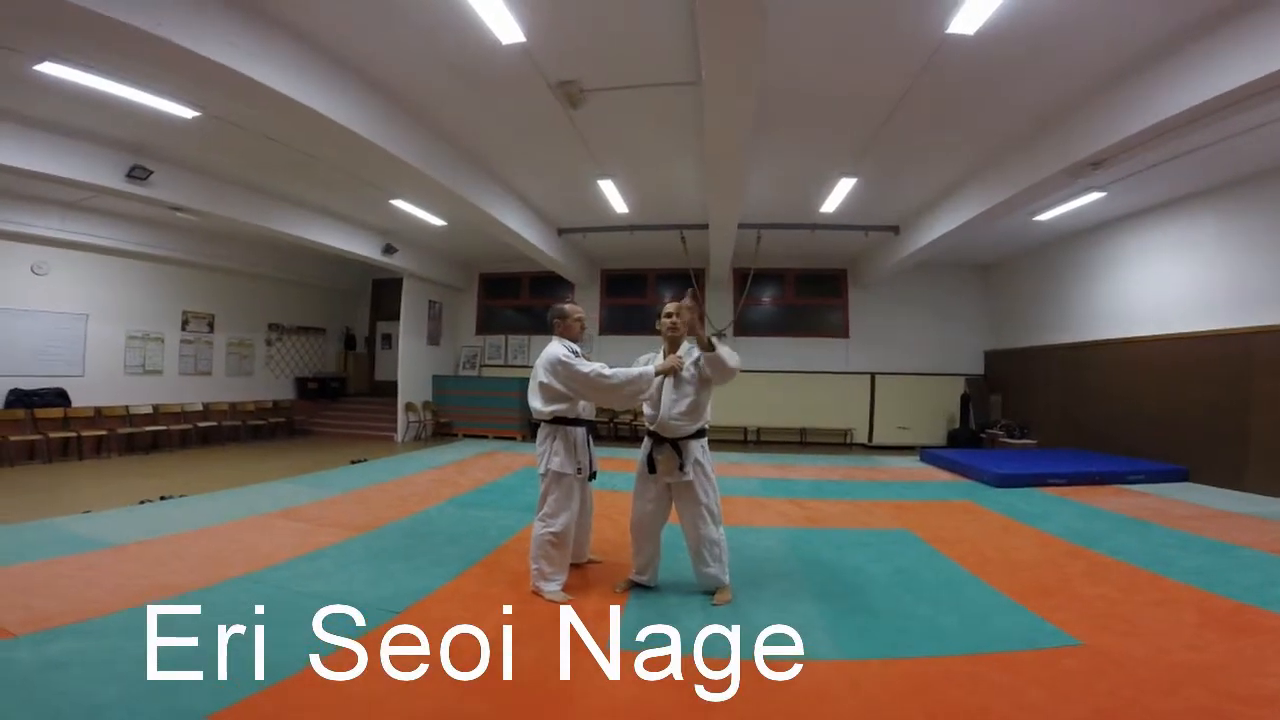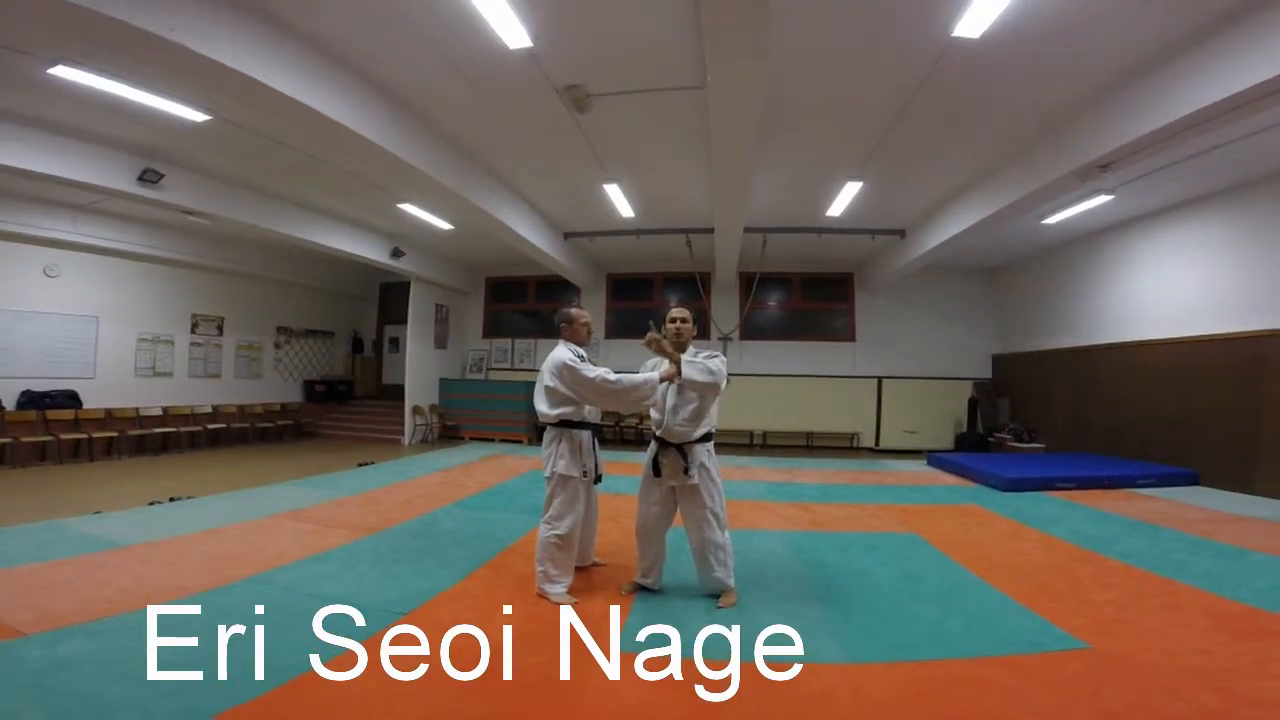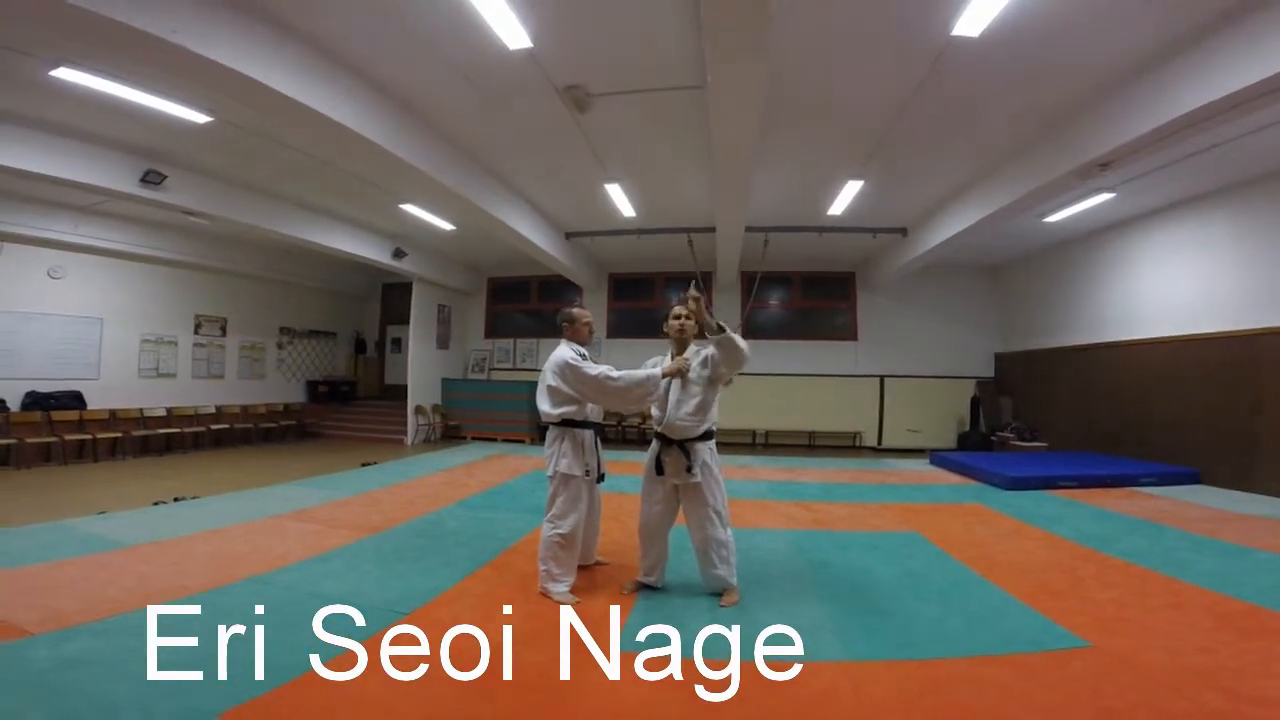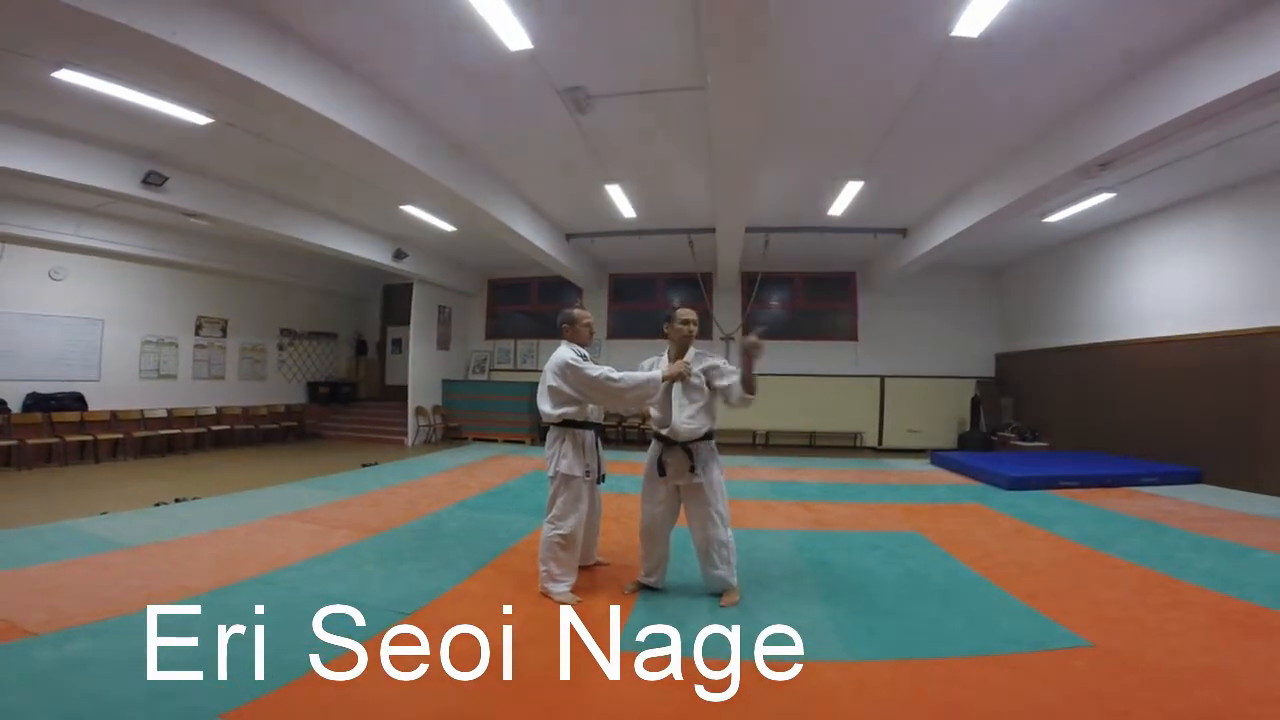
dt=0.3s
person 1, frame 1
left shoulder: (700, 358)
right shoulder: (645, 362)
left elbow: (727, 367)
left wrist: (698, 330)
left hip: (690, 451)
right hip: (654, 450)
left knee: (703, 522)
right knee: (643, 520)
left ankle: (719, 581)
right ankle: (642, 575)
person 1, frame 2
left shoulder: (707, 362)
right shoulder: (652, 366)
left elbow: (713, 379)
left wrist: (671, 355)
left hip: (695, 455)
right hip: (660, 454)
left knee: (708, 526)
right knee: (649, 523)
left ankle: (724, 585)
right ankle: (647, 578)
person 1, frame 3
left shoulder: (709, 359)
right shoulder: (653, 365)
left elbow: (738, 355)
left wrist: (706, 319)
left hip: (698, 453)
right hip: (662, 452)
left knee: (710, 524)
right knee: (652, 521)
left ankle: (726, 583)
right ankle: (649, 576)
person 1, frame 4
left shoulder: (709, 364)
right shoulder: (651, 365)
left elbow: (739, 396)
left wrist: (748, 365)
left hip: (699, 454)
right hip: (662, 453)
left knee: (711, 523)
right knee: (654, 522)
left ankle: (726, 583)
right ankle: (650, 577)
person 2, frame 1
left shoulder: (567, 353)
right shoulder: (557, 357)
left elbow: (590, 387)
right elbow: (604, 380)
right wrist: (657, 370)
left hip: (574, 438)
right hip: (561, 441)
left knee: (580, 504)
right knee: (557, 513)
left ankle: (576, 554)
right ankle: (546, 581)
person 2, frame 2
left shoulder: (574, 357)
right shoulder: (564, 360)
left elbow: (595, 392)
right elbow: (609, 385)
right wrist: (661, 376)
left hip: (580, 441)
right hip: (566, 444)
left knee: (585, 507)
right knee: (562, 515)
left ankle: (580, 557)
right ankle: (551, 583)
person 2, frame 3
left shoulder: (575, 357)
right shoulder: (566, 359)
left elbow: (599, 390)
right elbow: (612, 382)
right wrist: (663, 372)
left hip: (583, 440)
right hip: (569, 443)
left knee: (588, 505)
right knee: (565, 514)
left ankle: (584, 556)
right ankle: (554, 582)
person 2, frame 4
left shoulder: (576, 358)
right shoulder: (566, 361)
left elbow: (599, 392)
right elbow: (613, 384)
right wrist: (664, 375)
left hip: (582, 441)
right hip: (569, 444)
left knee: (588, 506)
right knee: (565, 515)
left ankle: (584, 556)
right ankle: (554, 582)
